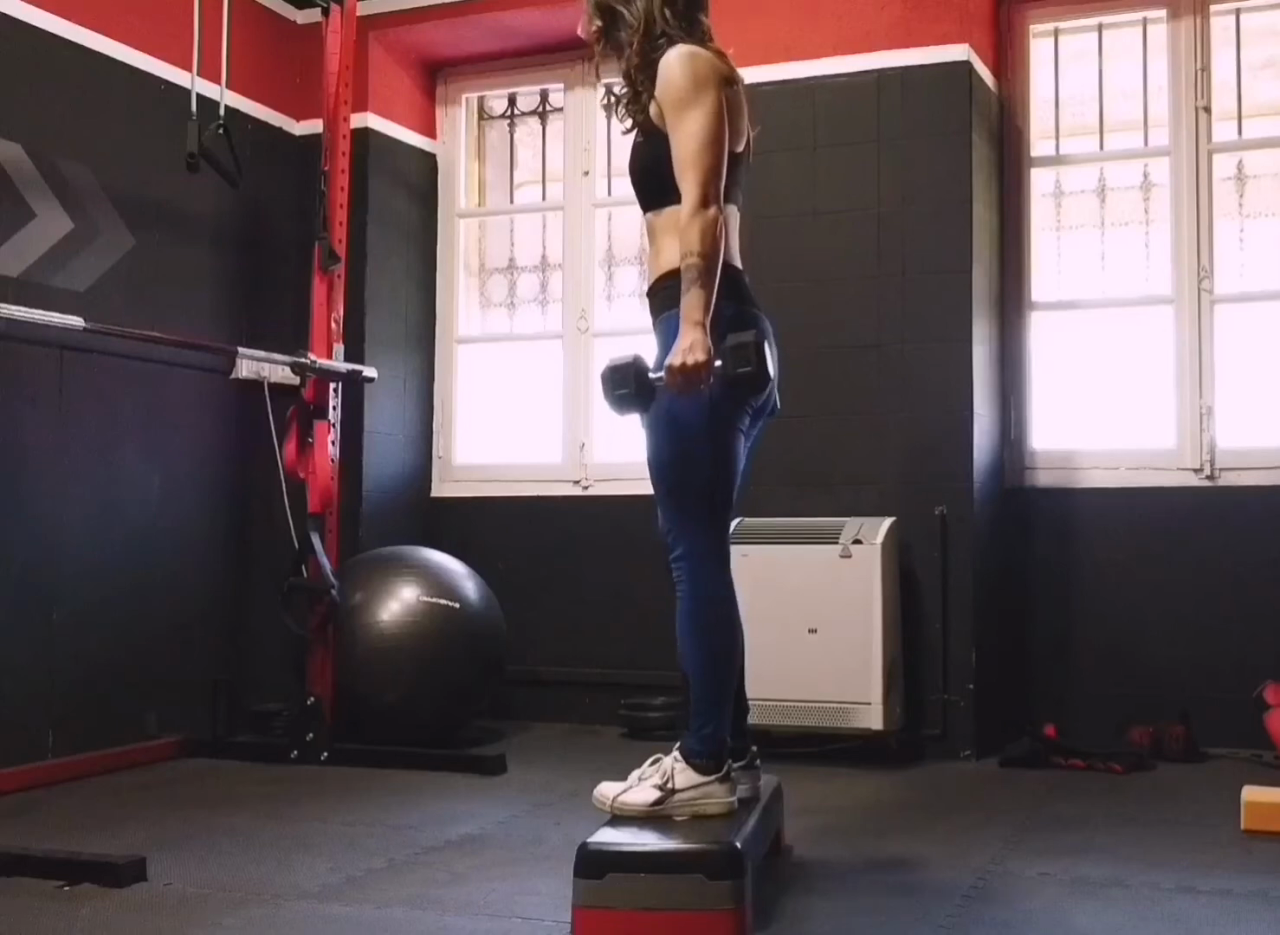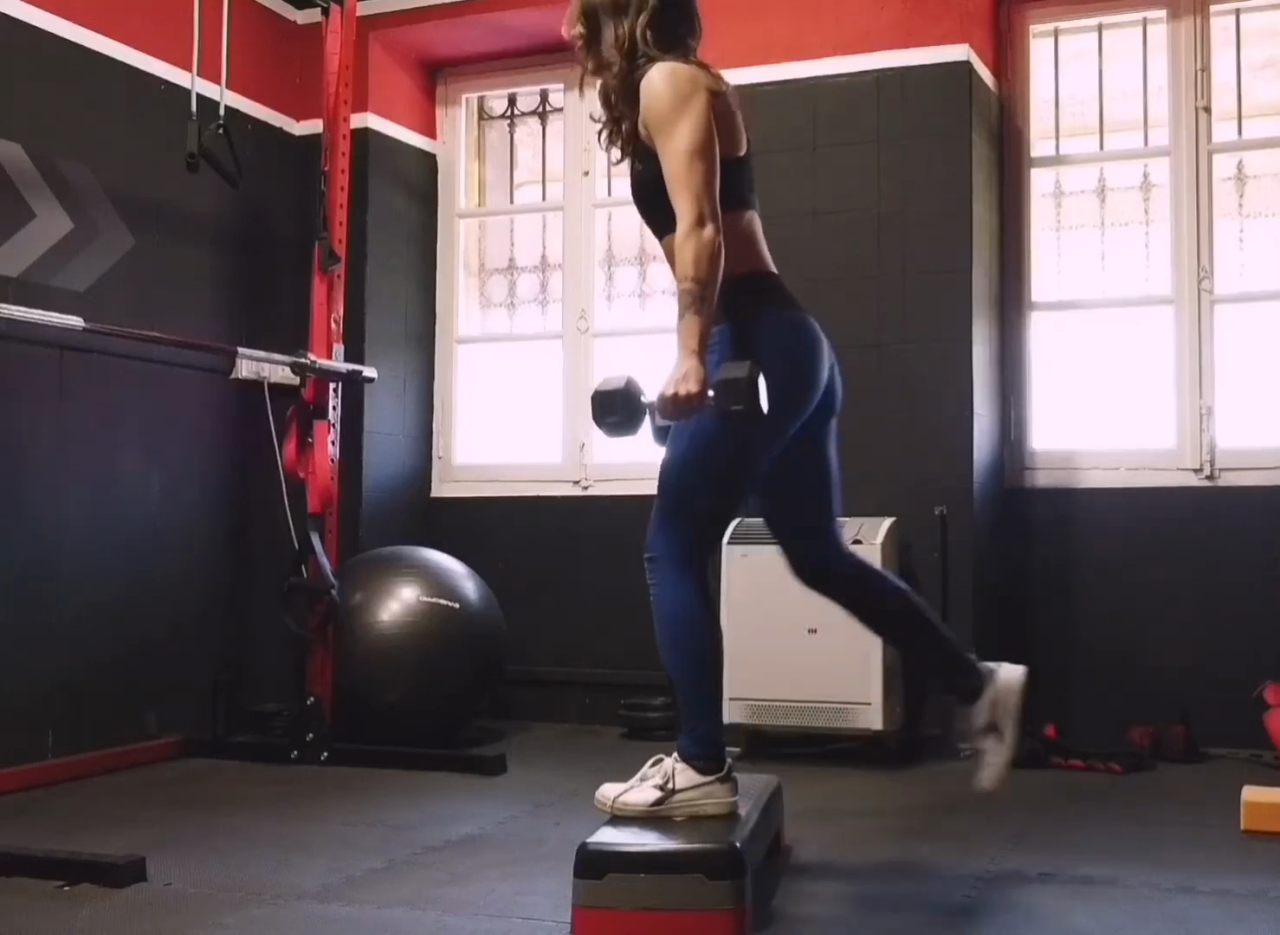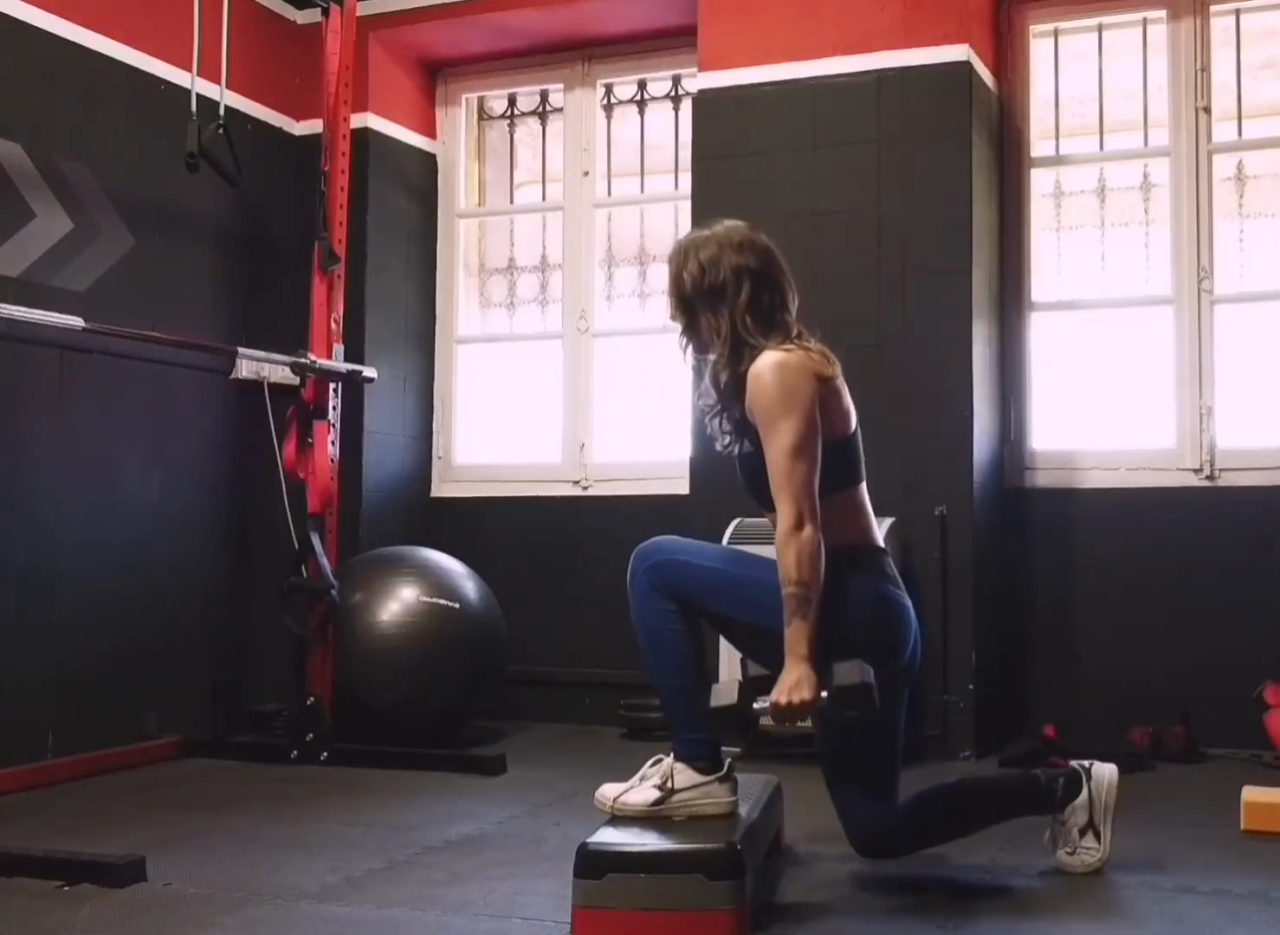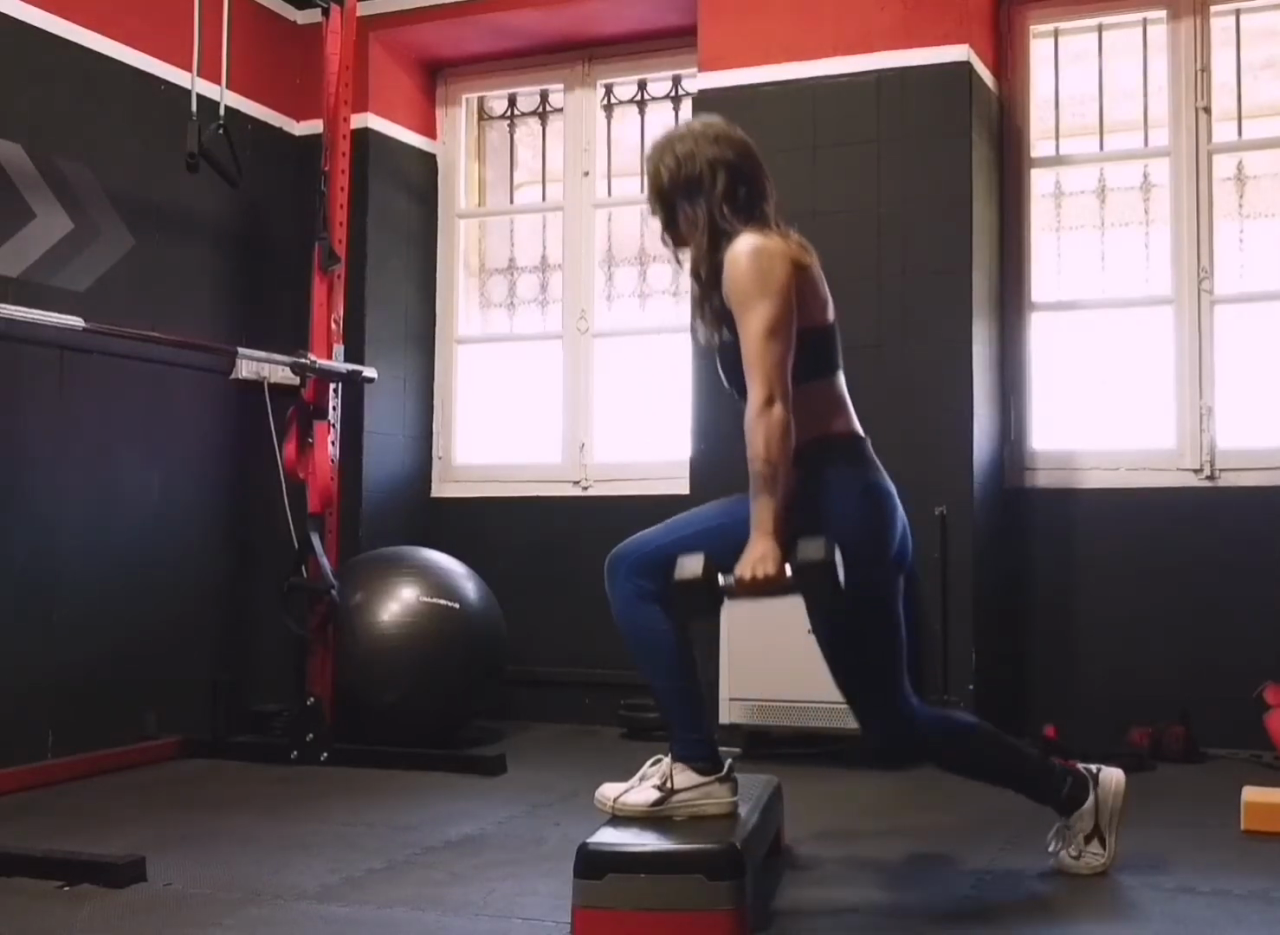
dt=1s
person 1, frame 1
right shoulder: (684, 76)
left elbow: (701, 207)
left wrist: (694, 325)
left hip: (708, 333)
right hip: (718, 334)
left knee: (691, 551)
right knee: (700, 554)
left ankle: (704, 765)
right ankle: (728, 752)
person 1, frame 2
left shoulder: (667, 82)
right shoulder: (686, 87)
left elbow: (699, 230)
left wrist: (689, 353)
right wrist: (702, 350)
left hip: (756, 344)
right hip: (785, 345)
left knee: (674, 553)
right knee: (817, 554)
left ankle: (698, 769)
right ankle: (982, 689)
person 1, frame 3
left shoulder: (776, 369)
right shoulder: (789, 361)
left elbow: (799, 525)
left wrist: (798, 658)
left hip: (849, 607)
right hip: (860, 603)
left knee: (657, 569)
right knee: (878, 829)
left ankle: (697, 771)
right ankle: (1067, 788)
person 1, frame 4
left shoulder: (751, 253)
right shoulder: (768, 250)
left elbow: (770, 407)
left wrist: (764, 534)
right wrist: (767, 519)
left hip: (828, 498)
right hip: (854, 497)
left knee: (635, 573)
right knee: (890, 711)
left ankle: (699, 775)
right ankle: (1074, 793)
